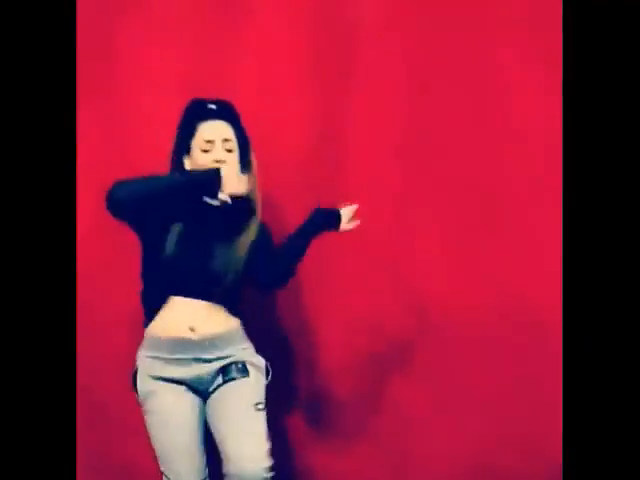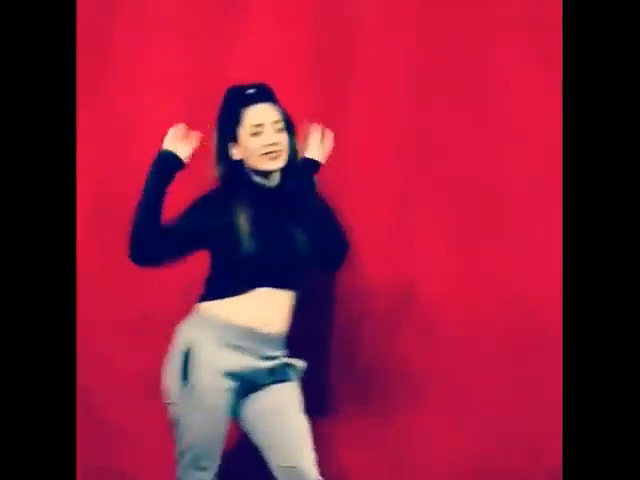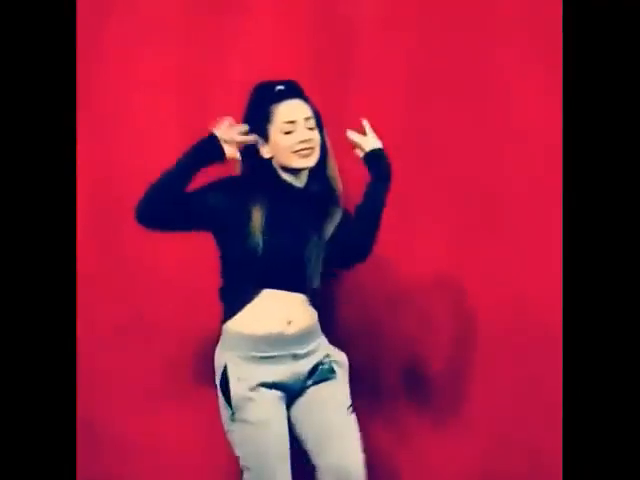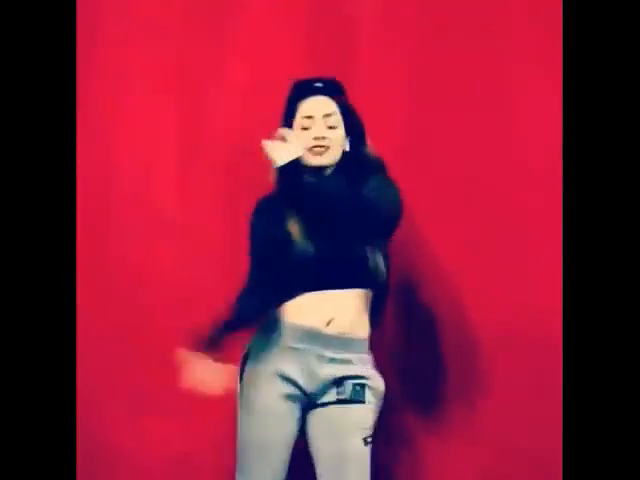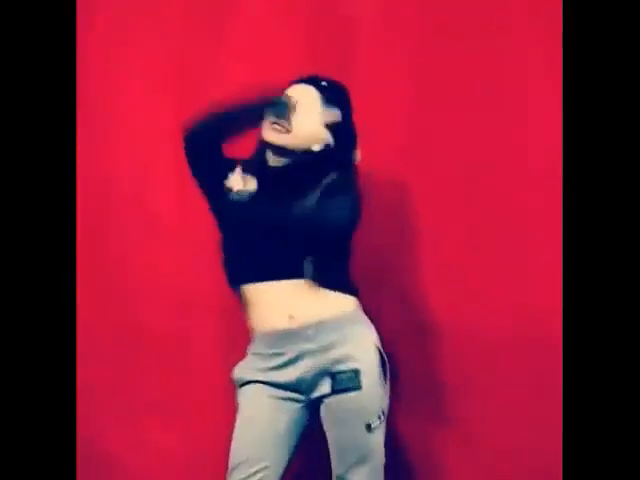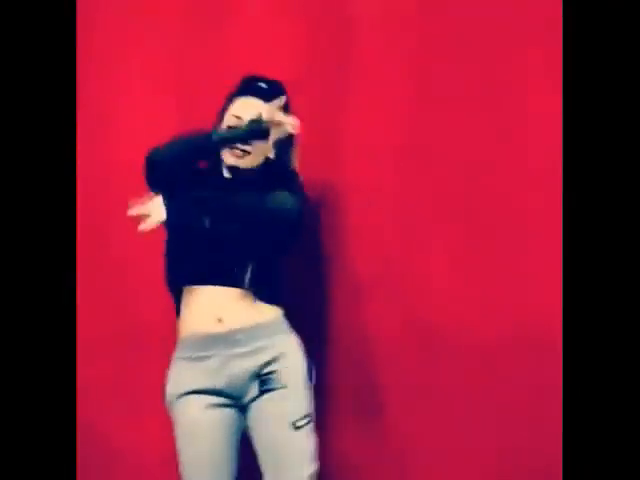
dt=0.4s
person 1, frame 1
left shoulder: (246, 222)
right shoulder: (167, 210)
left elbow: (268, 277)
right elbow: (118, 197)
left wrist: (315, 225)
right wrist: (205, 181)
left hip: (228, 358)
right hip: (164, 364)
person 1, frame 2
left shoulder: (300, 201)
right shoulder: (220, 205)
left elbow: (334, 255)
right elbow: (144, 251)
left wrist: (310, 176)
right wrist: (163, 167)
left hip: (273, 358)
right hip: (212, 347)
person 1, frame 3
left shoulder: (323, 202)
right shoulder: (236, 195)
left elbow: (349, 252)
right elbow: (151, 213)
left wrist: (378, 172)
right wrist: (203, 150)
left hip: (310, 355)
right hip: (248, 359)
person 1, frame 4
left shoulder: (373, 184)
right shoulder: (273, 209)
left elbow: (379, 216)
right elbow: (256, 292)
left wrist: (294, 176)
right wrist: (211, 346)
left hip: (346, 362)
right hip: (279, 354)
person 1, frame 5
left shoulder: (335, 186)
right shoulder: (233, 182)
left elbow: (328, 227)
right elbow: (199, 137)
left wrist: (251, 203)
right wrist: (280, 104)
left hip: (341, 345)
right hip: (268, 357)
person 1, frame 6
left shoulder: (281, 199)
right shoulder: (189, 184)
left elbow: (271, 217)
right elbow: (161, 161)
left wrist: (180, 206)
right wrist: (245, 132)
left hip: (269, 353)
right hip: (196, 362)
